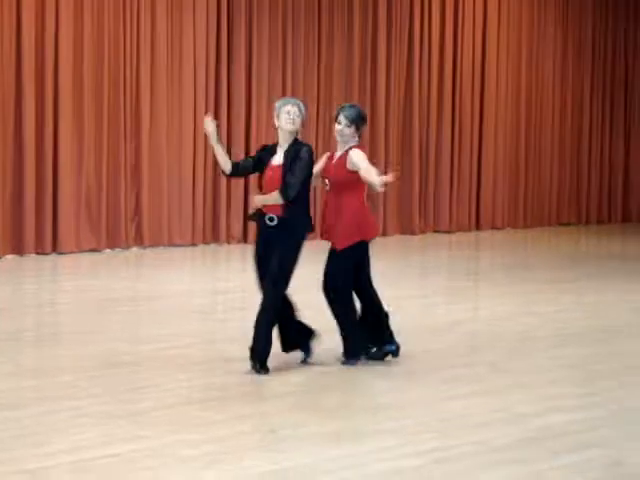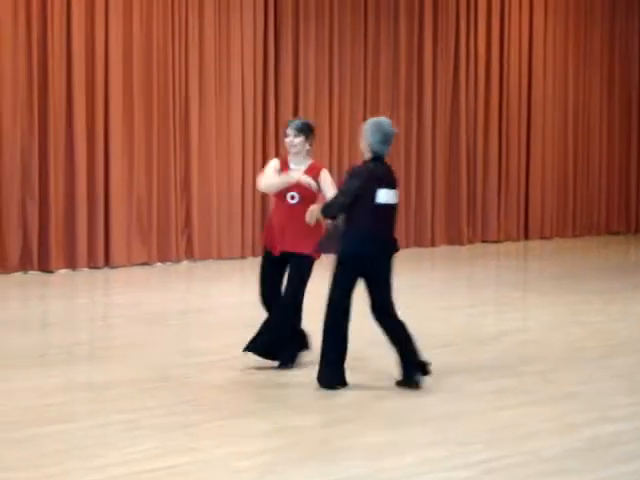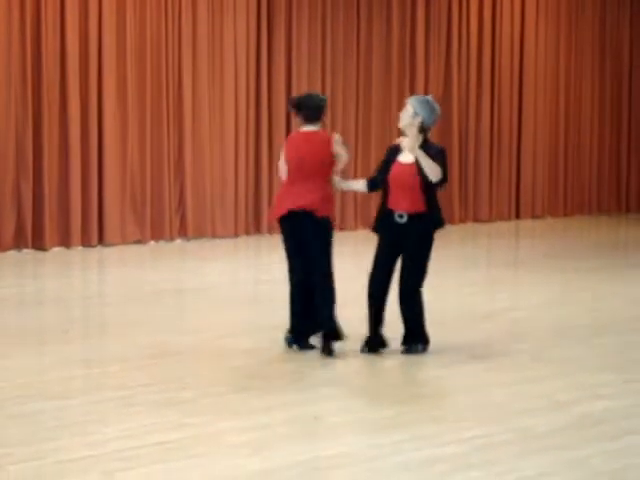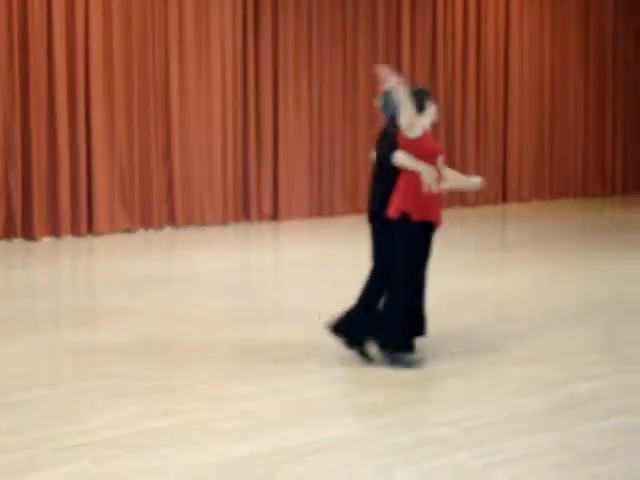
dt=1s
person 1, frame 1
left shoulder: (303, 152)
right shoulder: (265, 152)
left elbow: (289, 194)
right elbow: (232, 170)
left wrist: (259, 200)
right wrist: (213, 137)
left hip: (290, 229)
right hip: (267, 227)
left knee: (273, 289)
right knee: (270, 287)
left ankle: (260, 355)
right ankle: (300, 337)
person 1, frame 2
left shoulder: (359, 174)
right shoulder: (388, 174)
left elbow: (333, 209)
left wrist: (317, 209)
left hip: (355, 249)
right hip: (380, 250)
left knee: (338, 309)
right knee: (384, 309)
left ankle: (331, 375)
right ankle: (411, 370)
person 1, frame 3
left shoulder: (434, 152)
right shoulder: (394, 151)
left elbow: (437, 178)
right elbow: (375, 183)
left wrist: (416, 150)
right wrist: (342, 184)
left hip: (419, 225)
right hip: (391, 223)
left knee: (409, 285)
right knee: (378, 281)
left ankle: (417, 338)
right ankle: (374, 337)
person 1, frame 4
left shoulder: (397, 135)
right shoulder: (391, 134)
right elbow: (391, 154)
left wrist: (462, 182)
right wrist: (422, 167)
right hip: (386, 212)
right knee: (385, 271)
right ankle: (350, 330)
person 2, frame 1
left shoulder: (355, 154)
right shoulder: (332, 155)
left elbow: (368, 171)
right elbow: (311, 176)
left wrist: (378, 181)
left hip: (351, 228)
right hip: (347, 227)
left knee: (334, 286)
right knee: (361, 286)
left ankle: (357, 346)
right ankle: (384, 340)
person 2, frame 2
left shoulder: (319, 172)
right shoulder: (276, 165)
right elbow: (262, 185)
right wrist: (295, 178)
left hip: (304, 241)
right hip: (275, 238)
left knee: (291, 298)
right knee: (269, 295)
left ankle: (285, 352)
right ankle: (293, 340)
person 2, frame 3
left shoulder: (291, 140)
right shoulder: (332, 139)
right elbow: (340, 164)
left hip: (288, 208)
right hip: (316, 209)
left knee: (300, 271)
right knee: (321, 272)
left ankle: (299, 335)
right ankle: (326, 335)
person 2, frame 4
left shoulder: (432, 140)
right shoulder: (413, 127)
left elbow: (443, 174)
right elbow: (406, 107)
left wrist: (469, 180)
right wrist: (397, 85)
left hip: (426, 214)
right hip: (409, 211)
left knee: (415, 276)
right knee: (405, 276)
left ankle: (397, 337)
right ankle: (389, 342)
